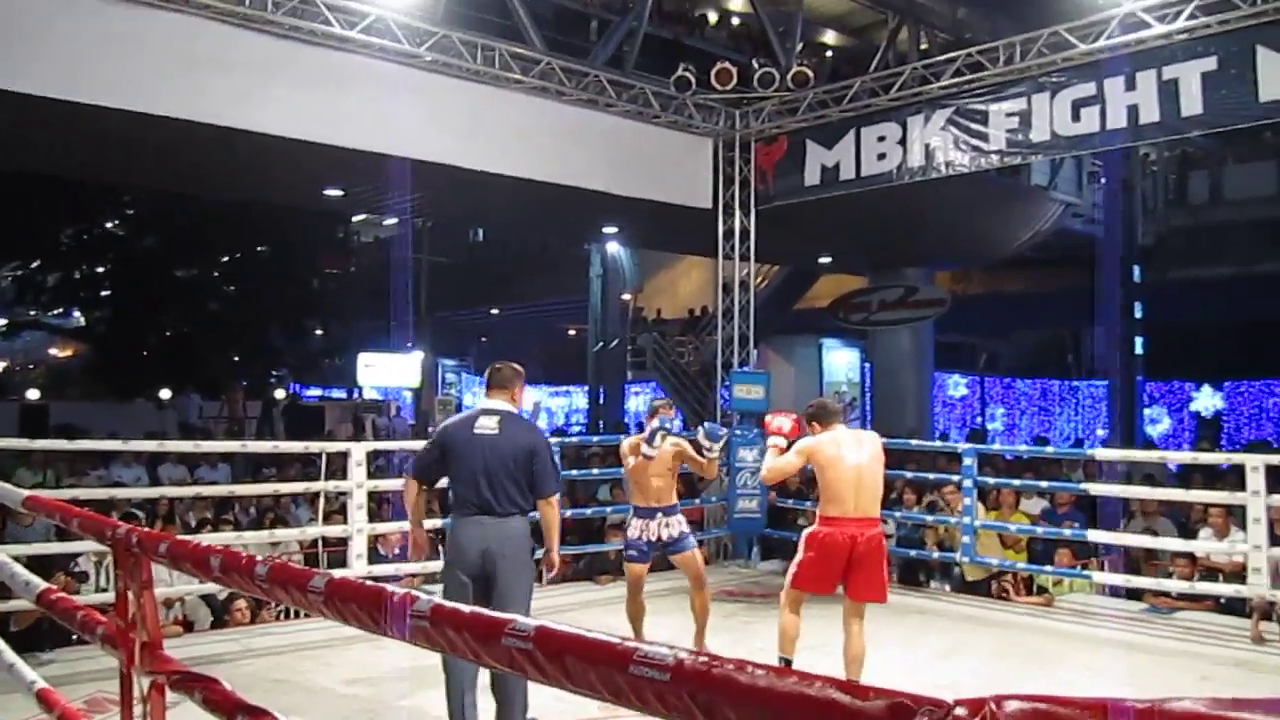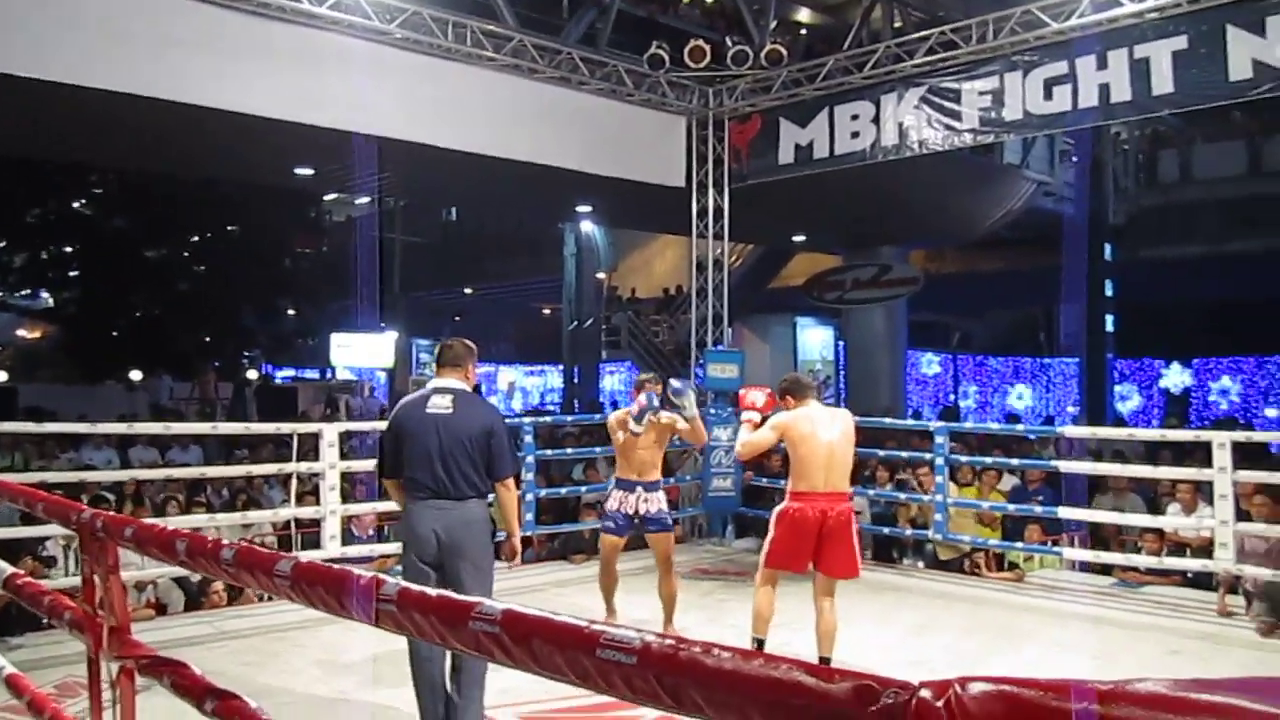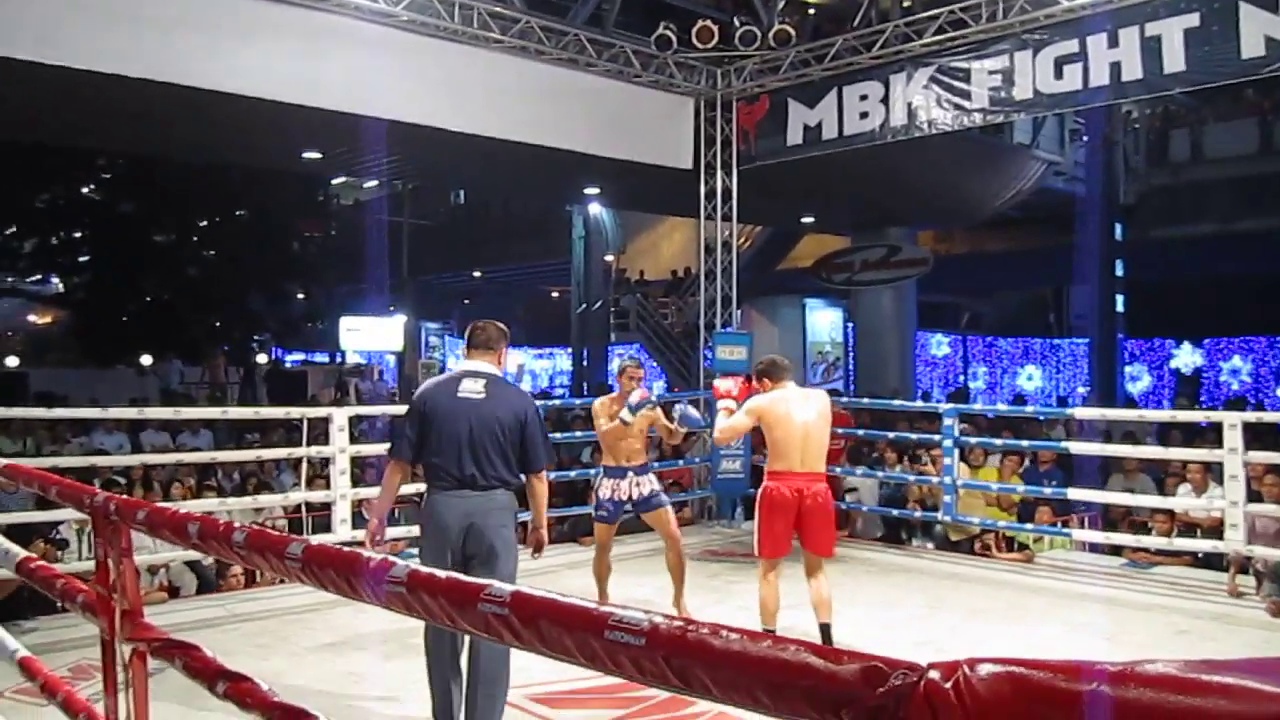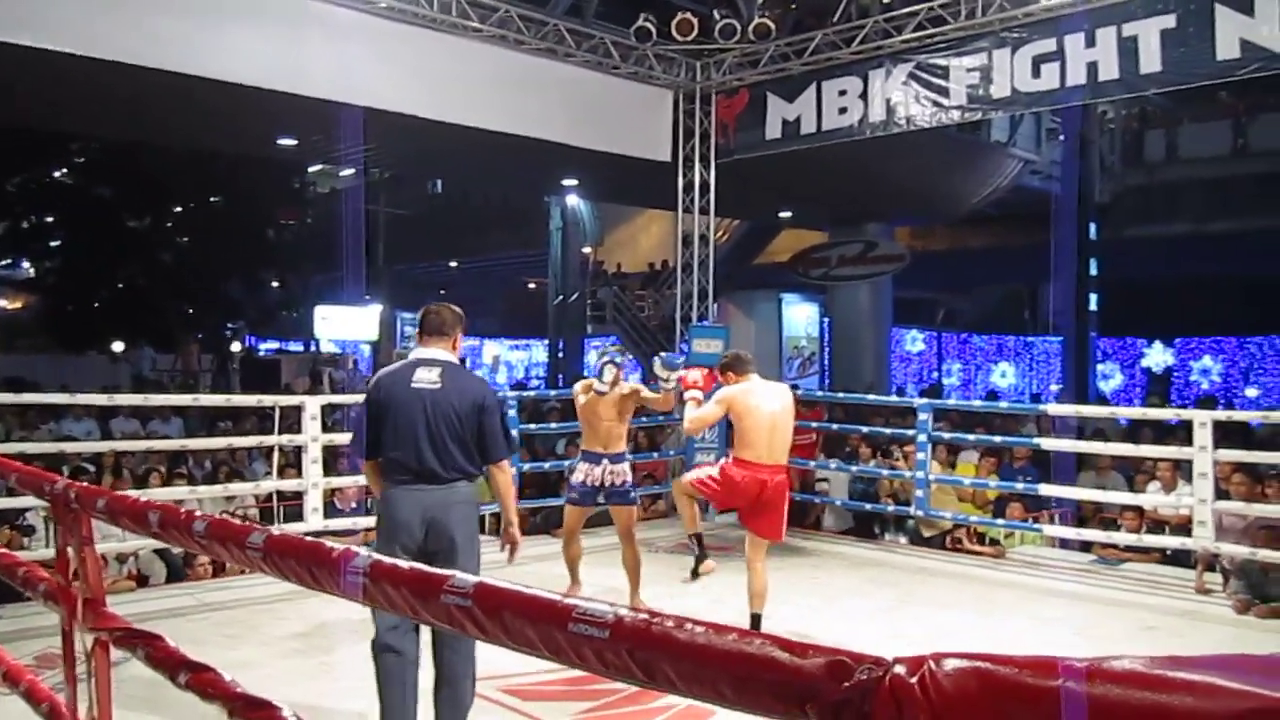
dt=0.5s
person 1, frame 1
left shoulder: (452, 429)
right shoulder: (530, 434)
left elbow: (414, 483)
right elbow: (547, 501)
left wrist: (416, 529)
right wrist: (552, 547)
left hip: (464, 533)
right hip: (510, 535)
person 1, frame 2
left shoulder: (404, 410)
right shoulder: (485, 413)
left elbow: (390, 479)
right elbow: (504, 483)
right wrist: (513, 533)
left hip: (419, 520)
right hip: (468, 520)
person 1, frame 3
left shoulder: (430, 393)
right shoulder: (518, 400)
left elbow: (399, 464)
right elbow: (535, 474)
left wrist: (378, 517)
right wrist: (540, 523)
left hip: (441, 508)
right hip: (493, 511)
left knee: (442, 620)
person 1, frame 4
left shoulder: (384, 383)
right shoulder: (476, 388)
left elbow: (368, 461)
right elbow: (497, 464)
right wrist: (510, 520)
left hip: (400, 504)
right hip: (455, 505)
left knee: (394, 624)
person 2, frame 1
left shoulder: (813, 445)
right shoulder: (874, 440)
left elbow: (767, 476)
left wrist: (775, 444)
left hip: (831, 532)
right hip: (869, 533)
left knee: (790, 600)
right knee: (854, 620)
person 2, frame 2
left shoulder: (786, 420)
right shoulder: (845, 417)
left elbow: (742, 451)
left wrist: (749, 418)
left hip: (801, 507)
right hip: (839, 508)
left knee: (766, 580)
right knee: (825, 597)
left ankle: (757, 653)
right ankle: (824, 667)
person 2, frame 3
left shoulder: (762, 403)
right shoulder: (822, 398)
left elbow: (720, 436)
left wrist: (725, 405)
left hip: (779, 488)
right hip: (816, 488)
left knee: (770, 573)
right knee: (816, 571)
right ankle: (826, 639)
person 2, frame 4
left shoulder: (731, 393)
right shoulder: (785, 391)
left elbow: (691, 426)
left wrist: (693, 394)
left hip: (740, 474)
right hip: (776, 480)
left knee: (681, 486)
right knee: (756, 559)
left ankle: (700, 555)
right ankle: (755, 631)
person 3, frame 1
left shoulder: (678, 445)
right shoulder: (630, 445)
left elbow: (709, 473)
right elbow: (634, 476)
left wrist: (712, 450)
right wrist: (650, 447)
left hip: (672, 518)
right hip: (641, 520)
left knee: (699, 579)
right knee: (634, 588)
left ankle: (700, 641)
right ankle: (638, 639)
person 3, frame 2
left shoulder: (669, 419)
right shoulder: (618, 418)
left elbow: (701, 440)
right elbow: (624, 450)
left wrist: (689, 408)
right wrist: (637, 421)
left hip: (653, 494)
right hip: (622, 493)
left knee: (666, 563)
right knee: (607, 559)
left ankle: (668, 624)
right ankle: (610, 612)
person 3, frame 3
left shoulder: (649, 407)
right shoulder: (602, 405)
left elbow: (672, 438)
right elbow: (607, 438)
left wrist: (680, 427)
right wrist: (628, 413)
left hip: (643, 478)
right hip: (612, 480)
left knee: (673, 538)
right knee: (603, 547)
left ankle: (679, 601)
right ankle: (603, 599)
person 3, frame 4
left shoulder: (632, 390)
right shoulder: (583, 387)
left elbow: (666, 405)
right elbow: (584, 411)
left wrist: (668, 382)
right wrist: (601, 384)
left hip: (618, 466)
right hip: (587, 464)
left knee: (627, 535)
right knee: (570, 531)
left ankle: (635, 596)
right ankle: (574, 583)
